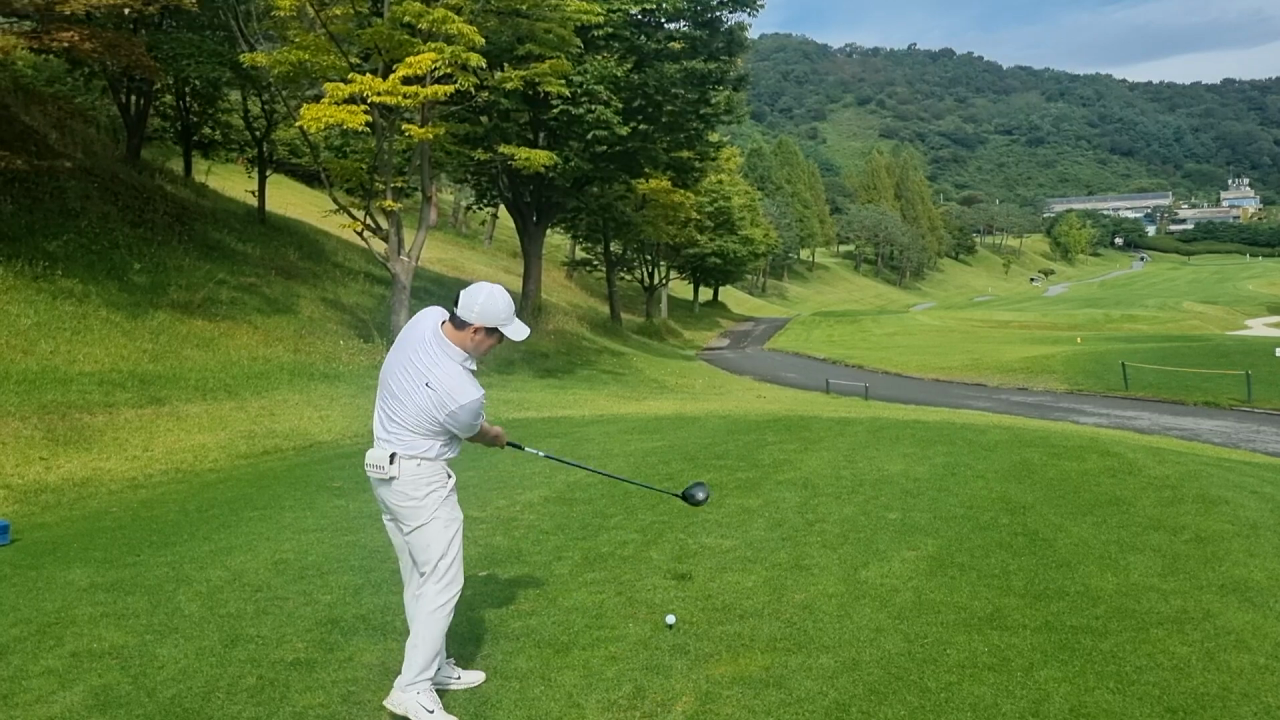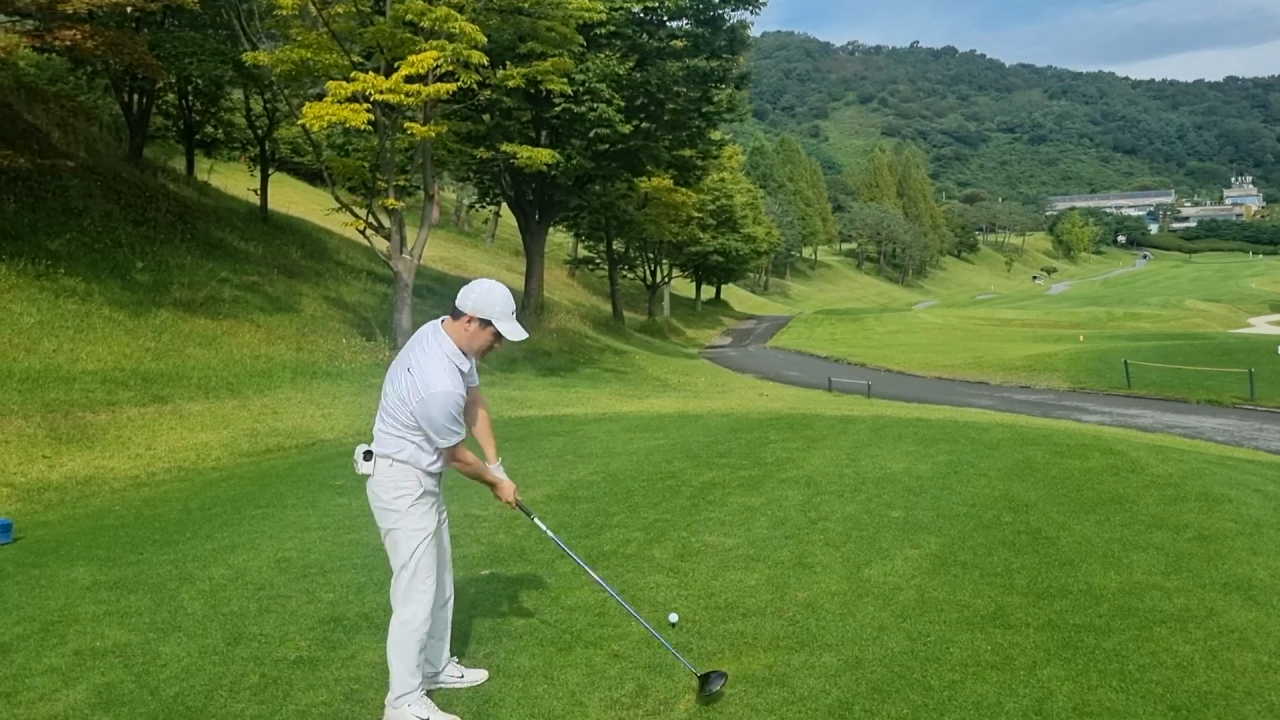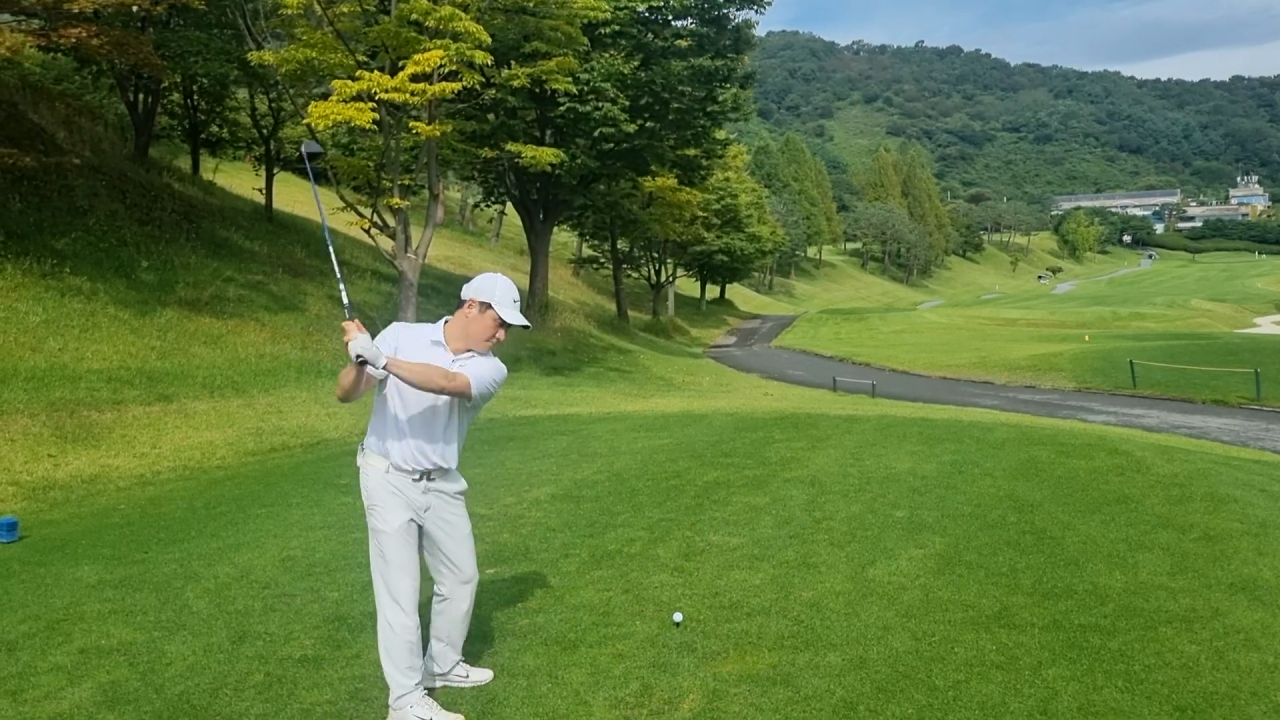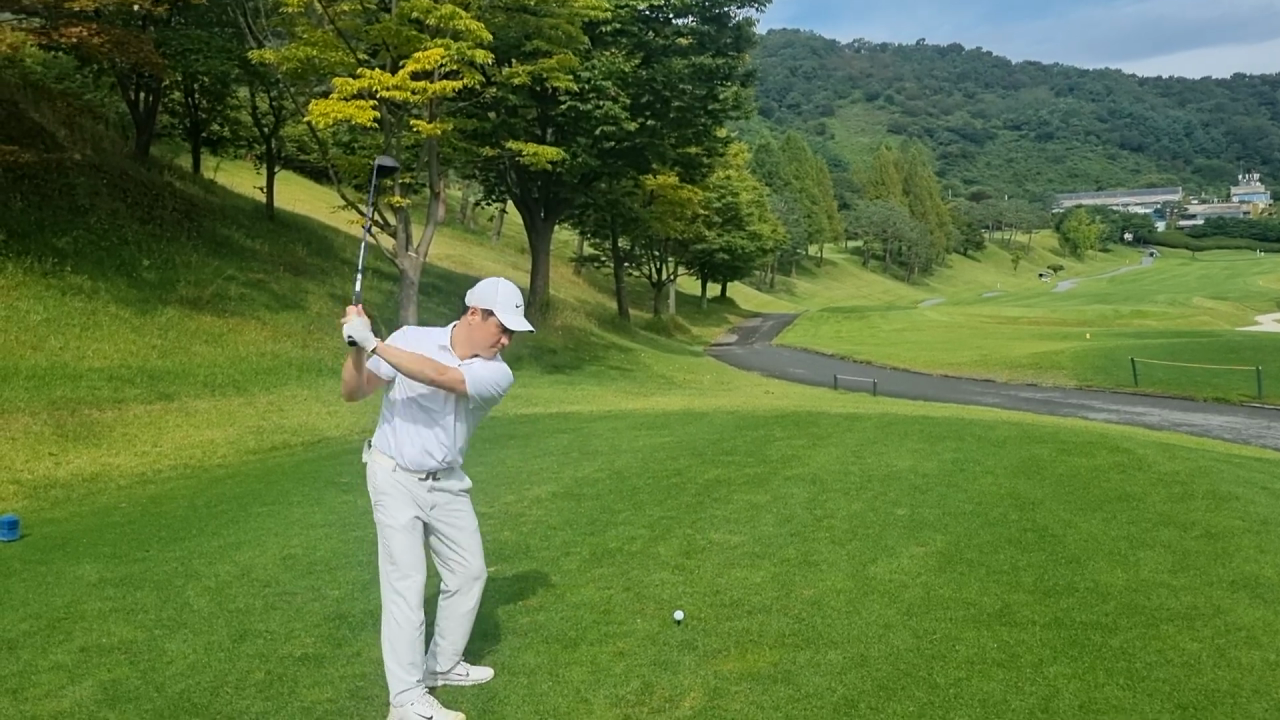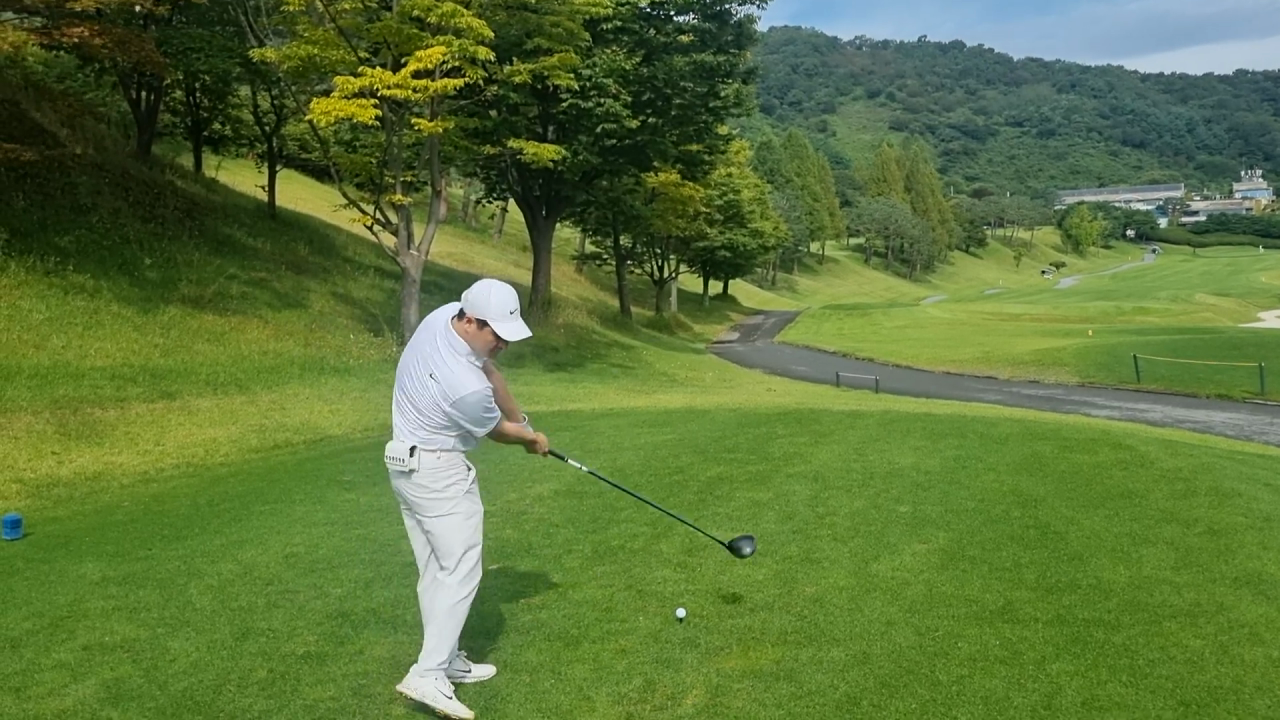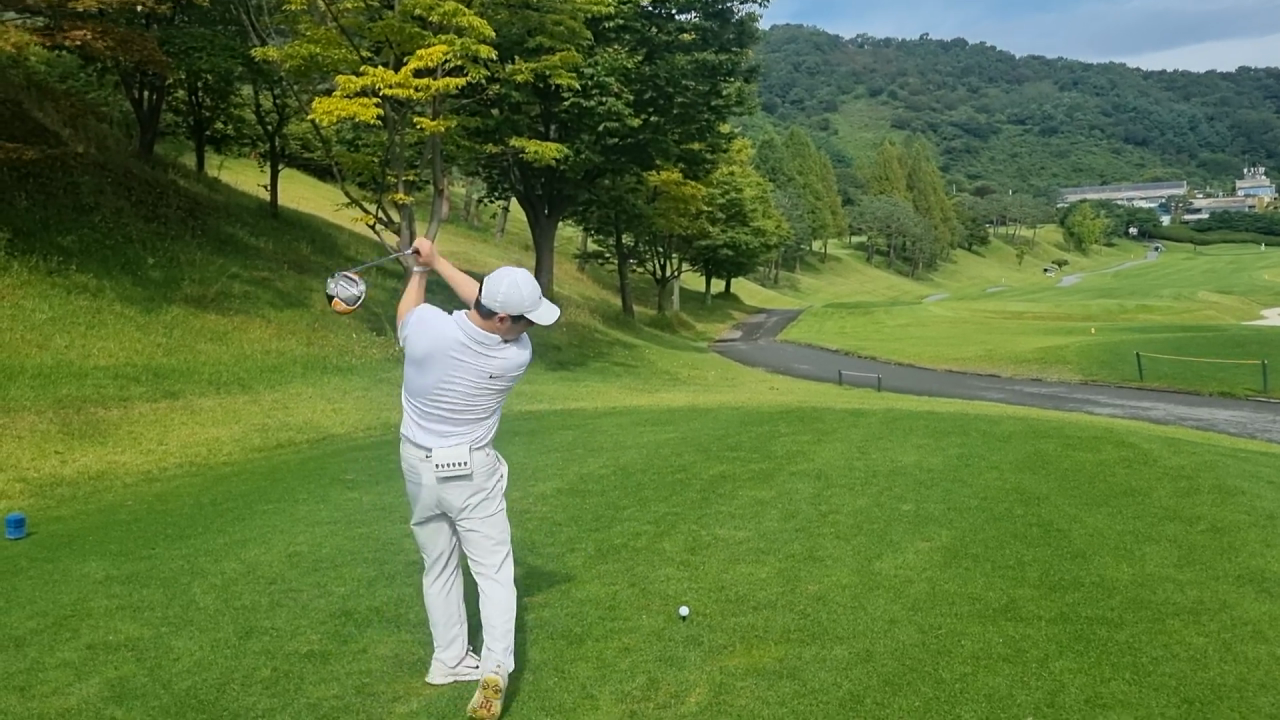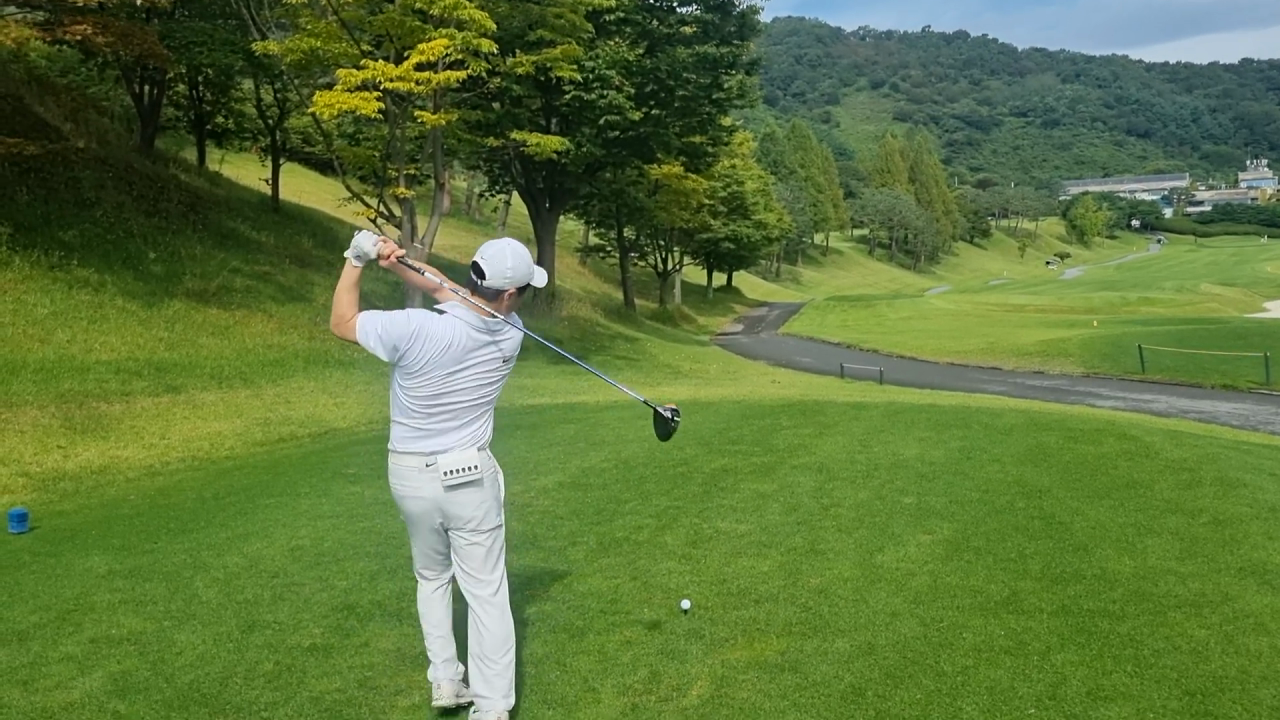
dt=0.4s
person 1, frame 1
left shoulder: (428, 318)
right shoulder: (463, 396)
right elbow: (474, 434)
left wrist: (483, 425)
right wrist: (495, 436)
left hip: (390, 470)
right hip: (420, 480)
left knee: (422, 579)
right knee: (442, 583)
left ankle: (433, 667)
person 1, frame 2
left shoulder: (440, 329)
right shoulder: (436, 381)
left elbow: (474, 402)
right elbow: (455, 455)
left wrist: (495, 463)
right wrist: (497, 480)
left hip: (422, 479)
right hip: (401, 483)
left knee: (436, 578)
right knee: (416, 590)
left ankle: (434, 666)
person 1, frame 3
left shoulder: (490, 370)
right shoulder: (404, 334)
left elbow: (443, 381)
right elbow: (346, 393)
left wrist: (380, 360)
right wrist: (358, 357)
left hip: (442, 484)
right hip: (388, 480)
left knee: (461, 579)
right knee: (399, 592)
left ankle: (441, 665)
person 1, frame 4
left shoulder: (496, 375)
right shoulder: (411, 338)
left elbow: (436, 375)
right elbow: (353, 391)
left wrist: (373, 343)
right wrist: (356, 347)
left hip: (448, 484)
right hip: (395, 479)
left knee: (467, 574)
right knee: (405, 588)
left ankle: (442, 663)
person 1, frame 5
left shoulder: (446, 313)
right shoulder: (464, 388)
left elbow: (485, 372)
right elbow: (495, 431)
left wrist: (522, 421)
right wrist: (531, 439)
left hip: (408, 463)
right hip: (438, 471)
left knee: (436, 567)
right knee: (460, 569)
left ankle: (444, 663)
right ankle: (427, 675)
person 1, frame 6
left shoulder: (425, 326)
right shoulder: (517, 356)
left elbow: (406, 314)
right elbow: (480, 301)
left wrist: (421, 267)
right wrist: (439, 261)
left hip: (420, 467)
right hip: (474, 472)
left knee: (440, 566)
right knee: (495, 570)
left ankle: (451, 658)
right ankle: (494, 666)
person 1, frame 7
left shoulder: (415, 330)
right shoulder: (509, 336)
left elbow: (341, 324)
right elbow: (453, 296)
left wrist: (357, 258)
right wrist: (399, 263)
left hip: (411, 476)
right hip: (471, 478)
left knee: (431, 578)
right knee: (487, 592)
left ankle: (446, 676)
